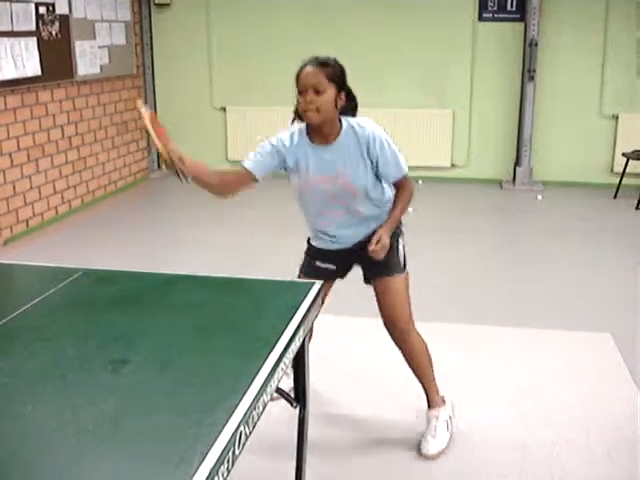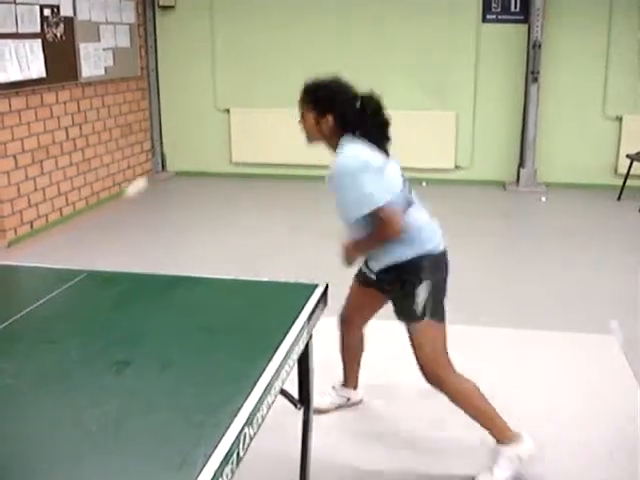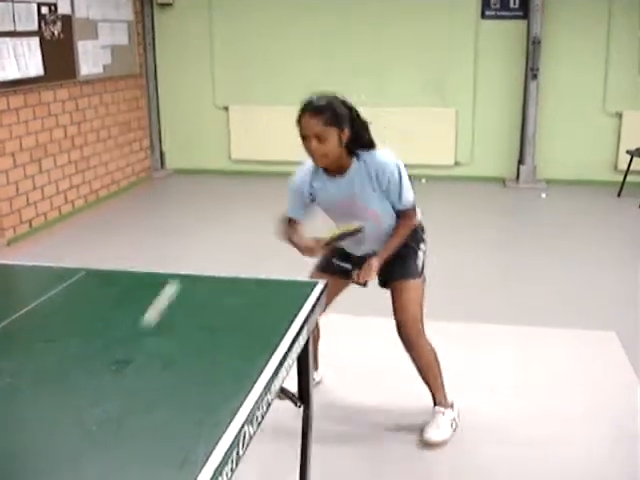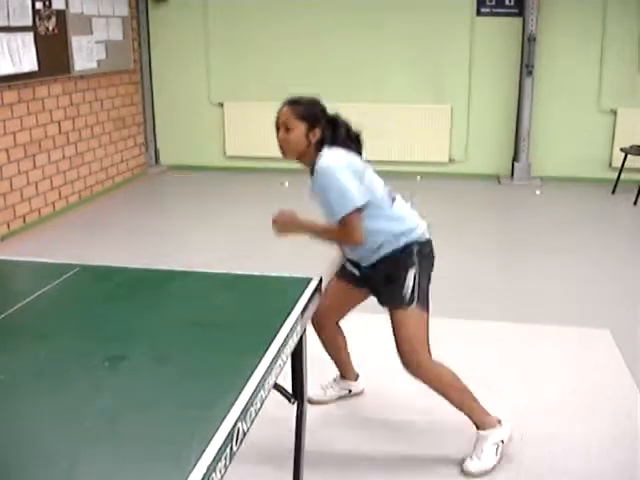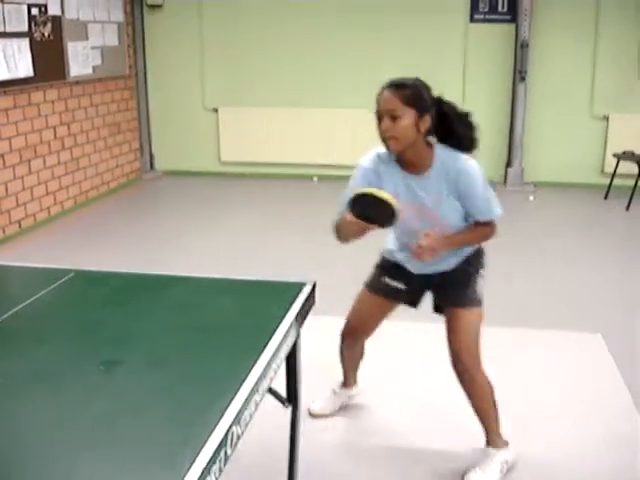
dt=1s
person 1, frame 1
left shoulder: (368, 135)
right shoulder: (286, 145)
left elbow: (405, 187)
right elbow: (227, 184)
left wrist: (386, 229)
right wrist: (183, 162)
left hip: (376, 235)
right hip: (325, 242)
left knee: (399, 326)
left ankle: (438, 408)
person 1, frame 2
left shoulder: (348, 163)
right shoulder: (359, 149)
left elbow: (393, 226)
left wrist: (357, 247)
left hip: (415, 263)
right hip: (391, 260)
left knee: (437, 373)
right knee: (349, 320)
left ankle: (511, 444)
right ankle: (349, 388)
person 1, frame 3
left shoulder: (382, 165)
right shoulder: (306, 177)
left elbow: (408, 218)
right elbow: (290, 225)
left wrist: (379, 260)
right wrist: (301, 241)
left hip: (402, 244)
right hip: (349, 247)
left knee: (410, 331)
left ankle: (443, 406)
right ankle: (308, 373)
person 1, frame 4
left shoulder: (331, 164)
right shoulder: (331, 164)
left elbow: (354, 234)
left wrist: (300, 226)
left hip: (403, 252)
right hip: (371, 254)
left knee: (415, 361)
right knee: (322, 316)
left ankle: (491, 428)
right ankle: (348, 380)
person 1, frame 5
left shoulder: (460, 168)
right shoulder: (375, 166)
left elbow: (486, 228)
right elbow: (343, 228)
left wrist: (443, 242)
right wrist: (351, 225)
left hip: (457, 266)
right hip: (401, 261)
left knee: (465, 363)
right knee: (354, 330)
left ankle: (498, 447)
right ankle: (347, 387)
